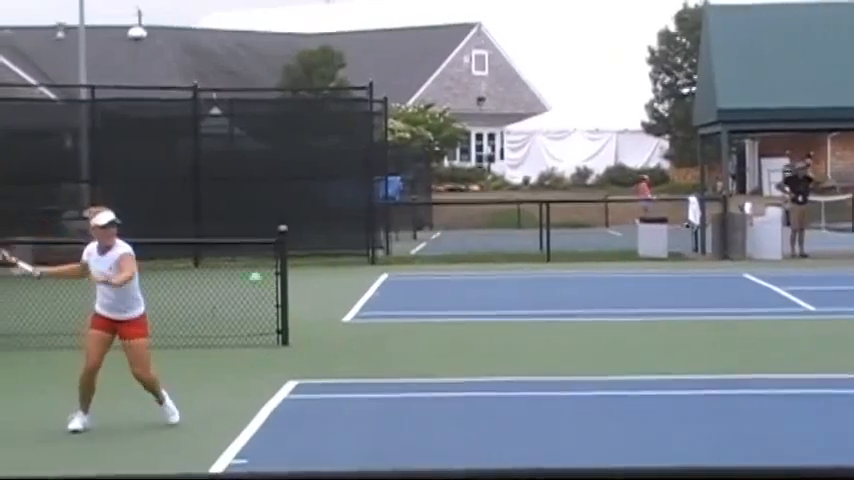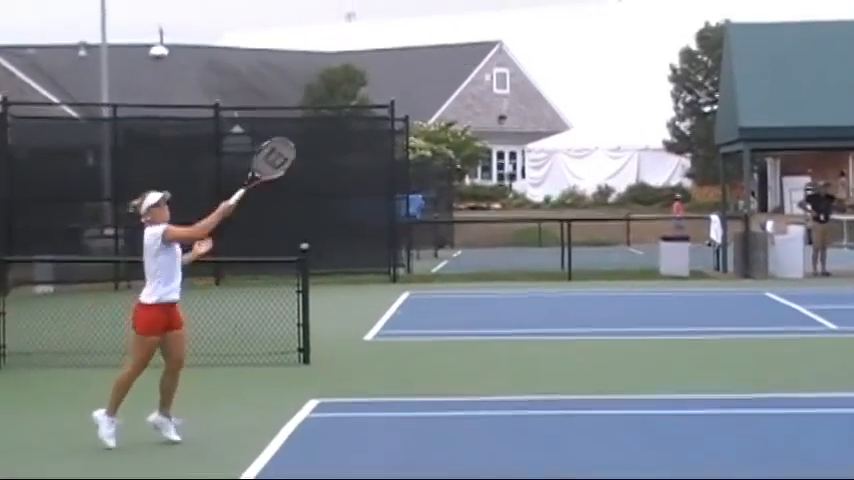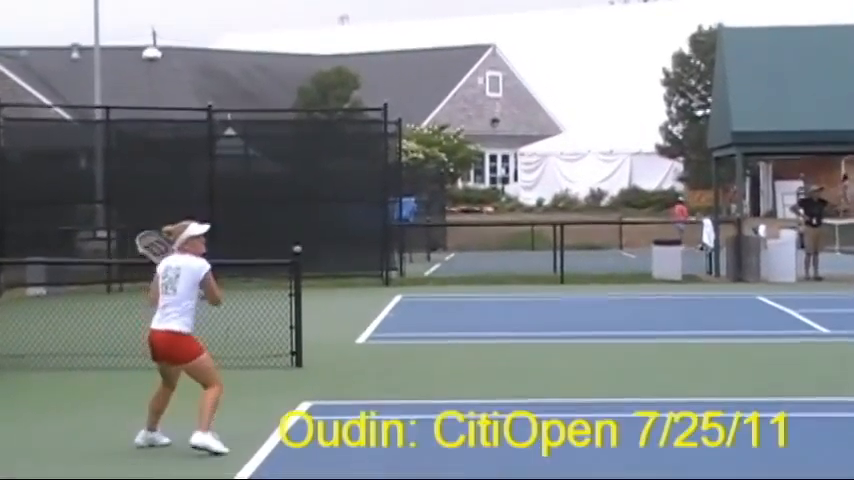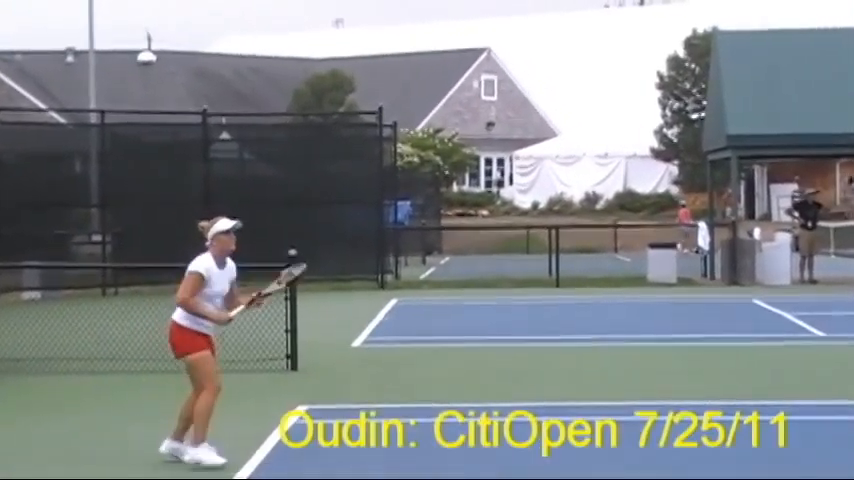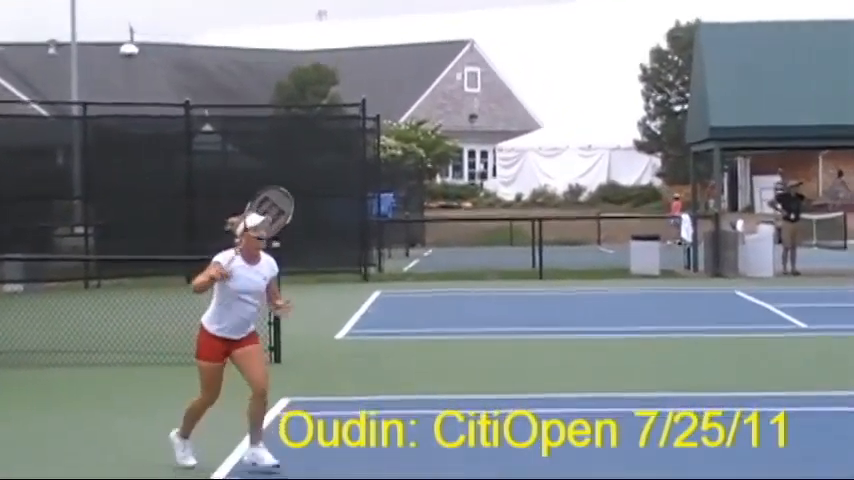
dt=0.4s
person 1, frame 1
left shoulder: (124, 251)
right shoulder: (91, 250)
left elbow: (129, 274)
right elbow: (81, 270)
left wrist: (111, 281)
right wrist: (48, 271)
left hip: (133, 319)
right hip: (103, 317)
left knee: (142, 373)
right knee: (90, 367)
left ankle: (162, 399)
right ankle: (82, 413)
person 1, frame 2
left shoulder: (165, 232)
right shoulder: (157, 232)
right elbow: (196, 232)
left wrist: (195, 253)
right wrist: (220, 212)
left hip: (170, 308)
right hip: (152, 310)
left knee: (175, 364)
right knee: (136, 368)
left ankle: (163, 416)
right ankle: (107, 416)
person 1, frame 3
left shoulder: (164, 264)
right shoulder: (199, 265)
left elbow: (154, 299)
right elbow: (216, 300)
left hip: (157, 334)
right hip: (177, 337)
left knee: (167, 384)
right knee: (214, 385)
left ankle: (149, 432)
right ankle: (202, 434)
person 1, frame 4
left shoulder: (229, 266)
right shoulder: (203, 265)
left elbow: (230, 302)
right elbow: (183, 299)
left wrist: (248, 301)
right wrist: (212, 316)
left hip: (200, 333)
right hip: (187, 331)
left knee: (202, 390)
right knee: (211, 387)
left ankle: (175, 442)
right ankle: (197, 447)
person 1, frame 5
left shoulder: (269, 264)
right shoulder: (226, 259)
left elbow: (274, 298)
right elbow: (197, 286)
left wrist: (280, 304)
right wrist: (211, 278)
left hip: (245, 336)
right hip: (213, 335)
left knee: (261, 388)
right knee: (209, 396)
left ankle: (256, 449)
right ankle: (181, 437)
